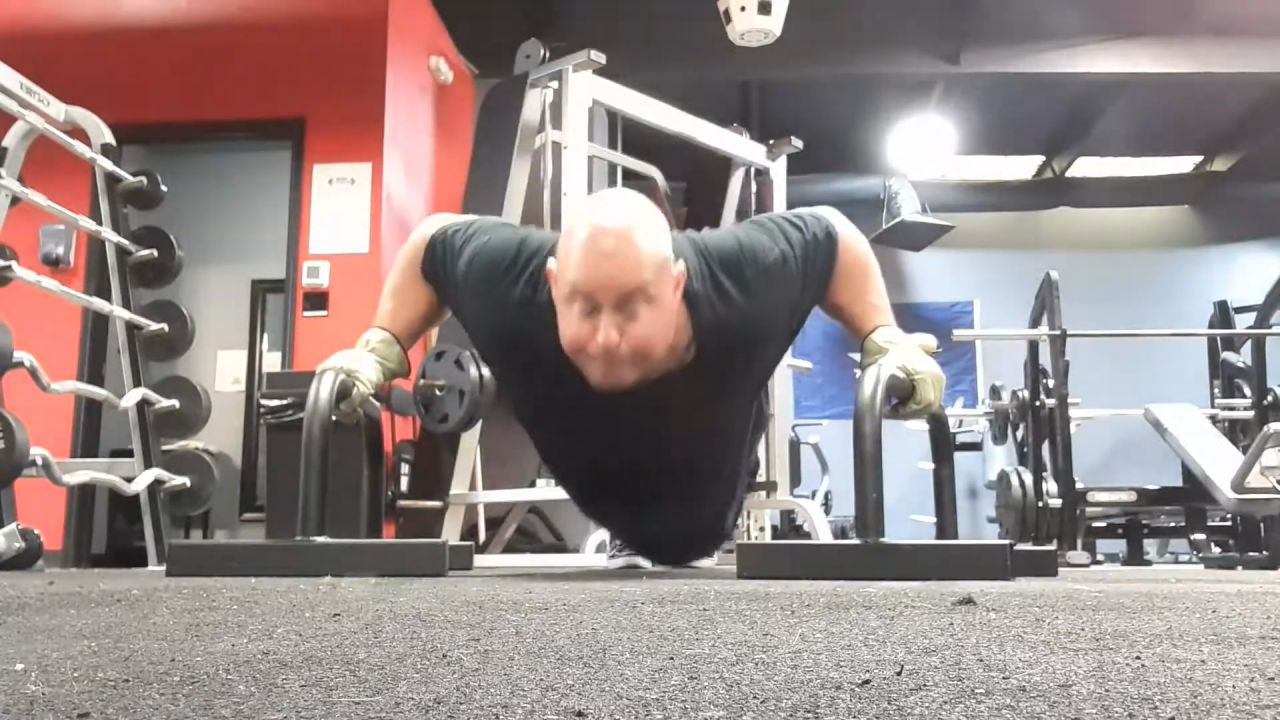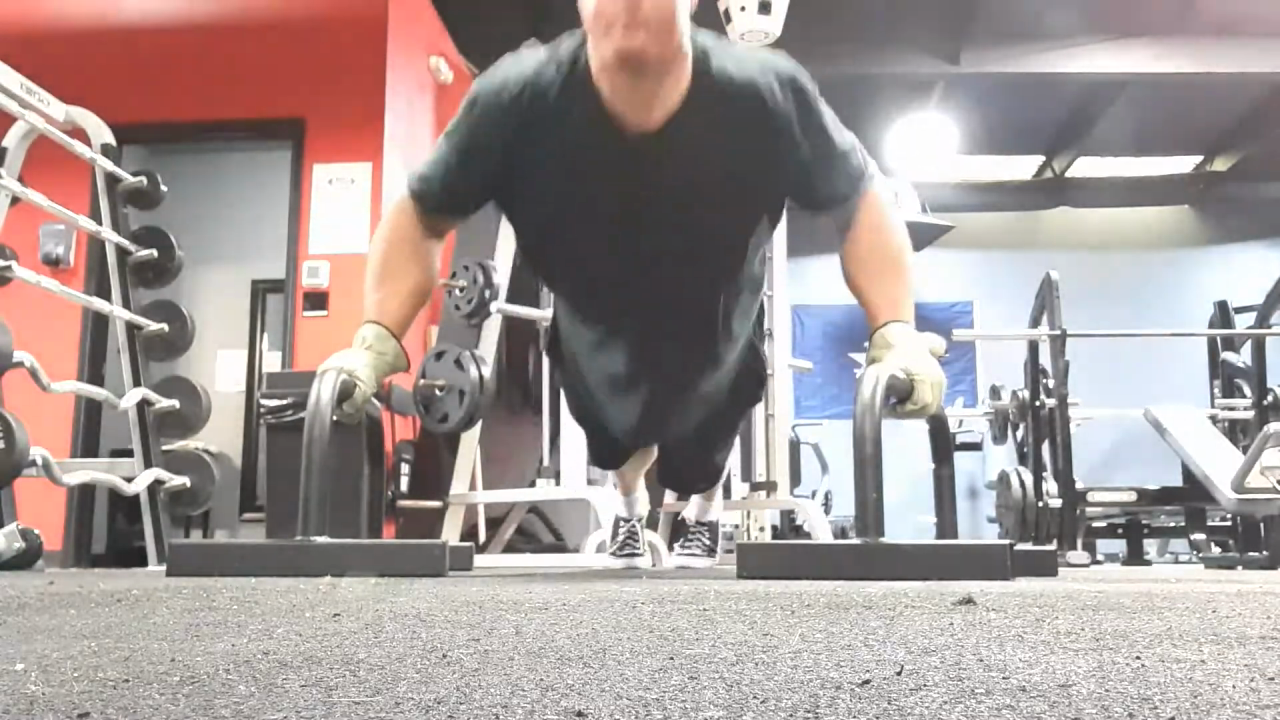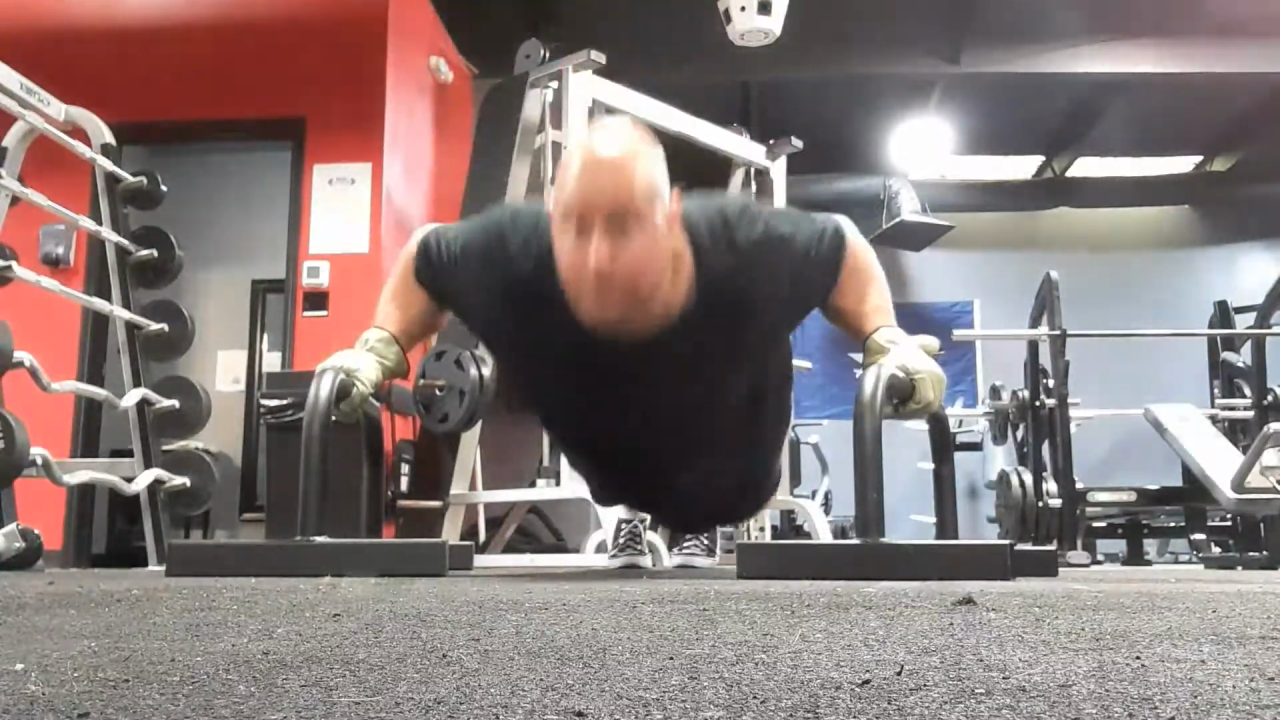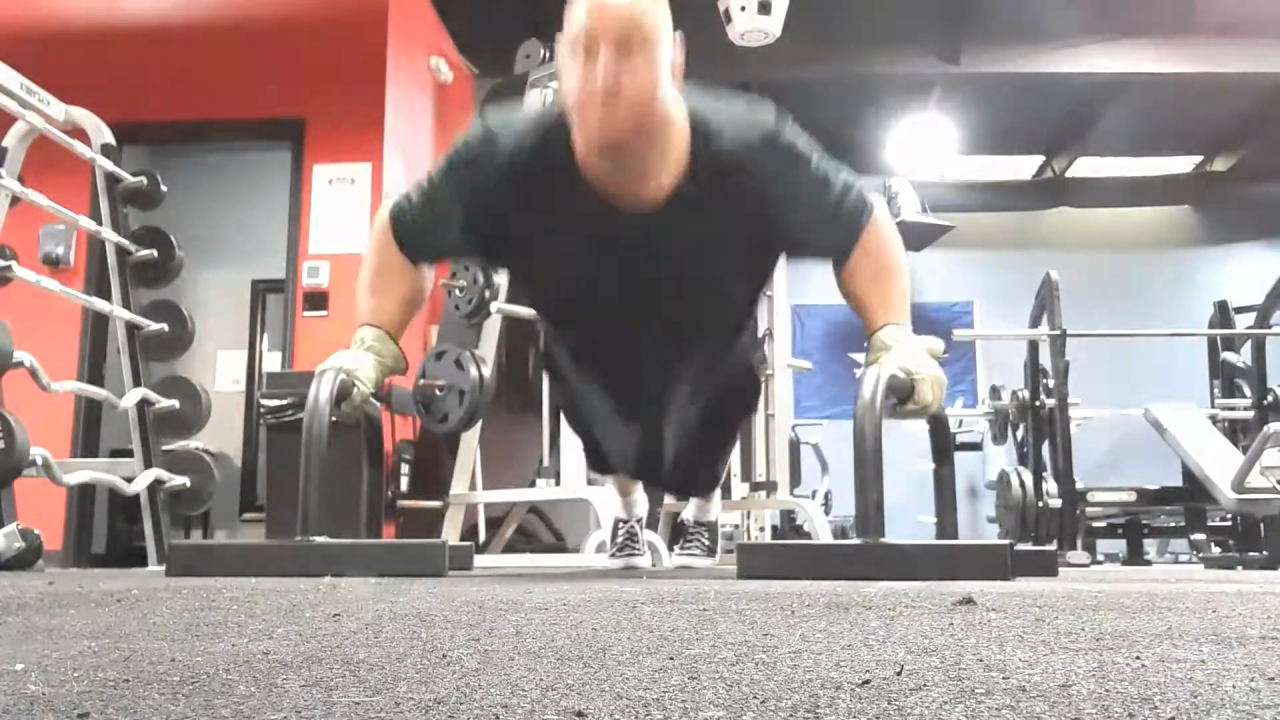
dt=0.4s
person 1, frame 1
left shoulder: (743, 286)
right shoulder: (509, 285)
left elbow: (831, 232)
right elbow: (432, 239)
left wrist: (887, 345)
right wrist: (378, 348)
left hip: (706, 485)
left ankle: (700, 541)
right ankle: (626, 538)
person 1, frame 2
left shoulder: (765, 93)
right shoulder: (516, 98)
left elbow: (858, 202)
right elbow: (421, 215)
left wrist: (896, 335)
right wrist: (376, 341)
left hip: (715, 334)
right hip: (595, 340)
left knee: (698, 460)
right knee: (617, 446)
left ankle: (702, 520)
right ankle: (629, 516)
person 1, frame 3
left shoulder: (749, 250)
right shoulder: (506, 257)
left elbow: (841, 250)
right elbow: (423, 261)
left wrist: (889, 343)
right wrist: (378, 350)
right hip: (607, 462)
left ankle: (698, 529)
right ankle: (632, 526)
person 1, frame 4
left shoulder: (753, 152)
right shoulder: (504, 157)
left elbow: (859, 223)
right elbow: (404, 234)
left wrist: (893, 340)
right wrist: (372, 347)
left hip: (705, 356)
right hip: (591, 358)
left knee: (695, 465)
right knee: (615, 456)
left ankle: (701, 521)
right ankle: (629, 517)
